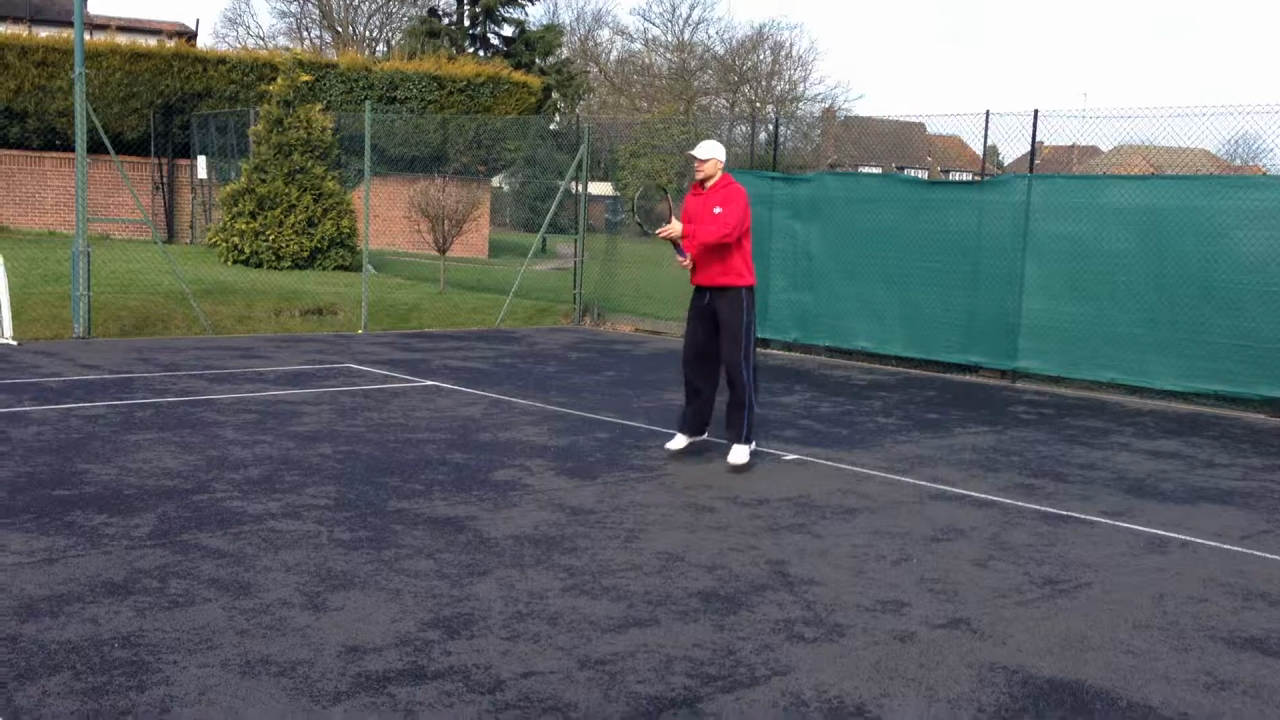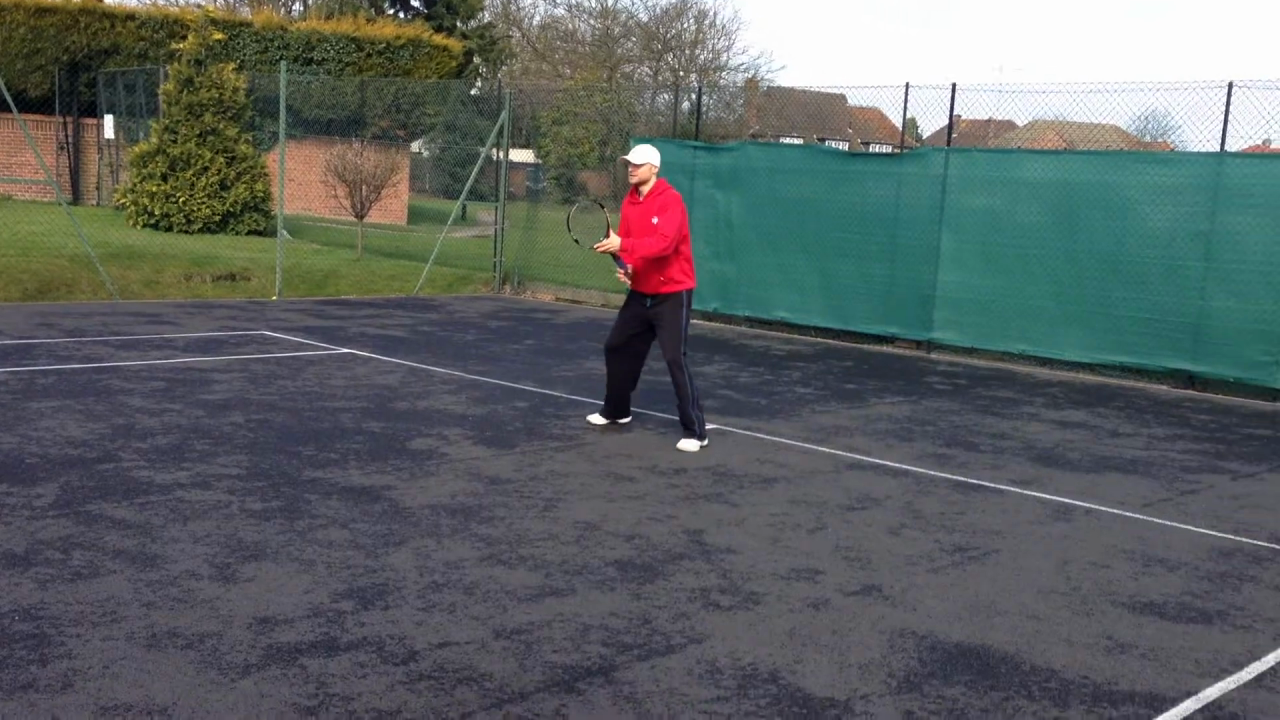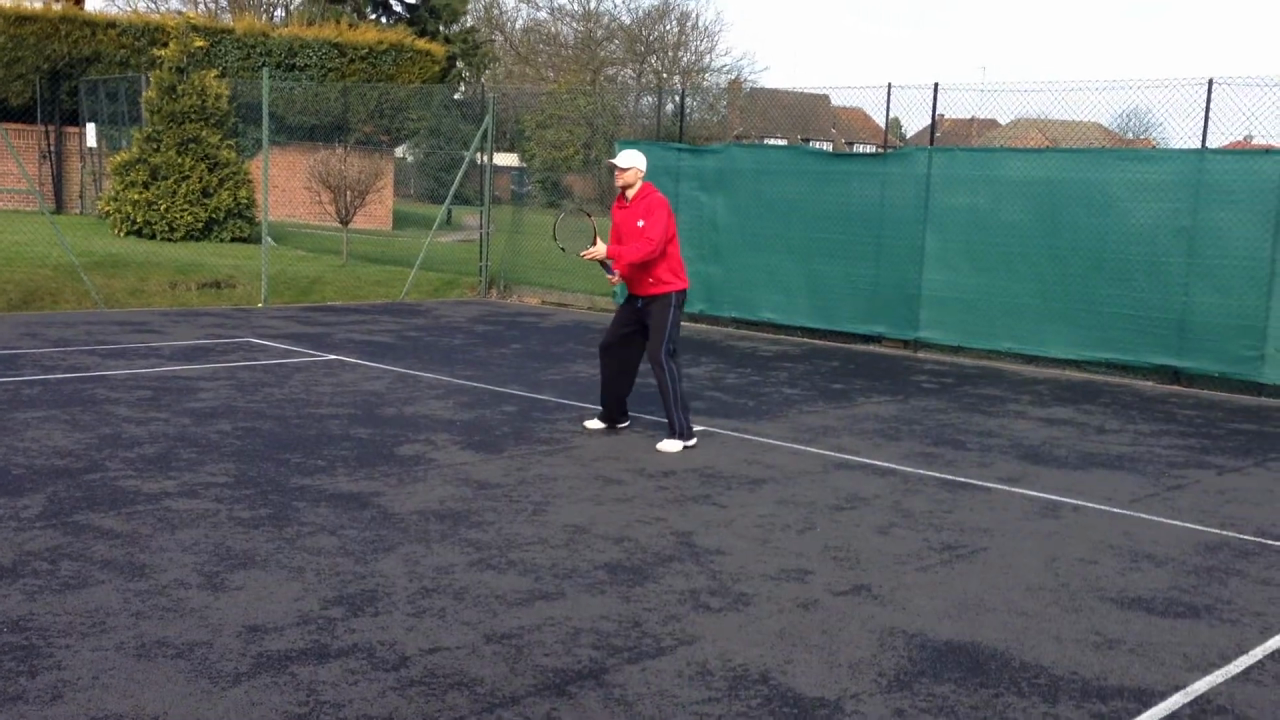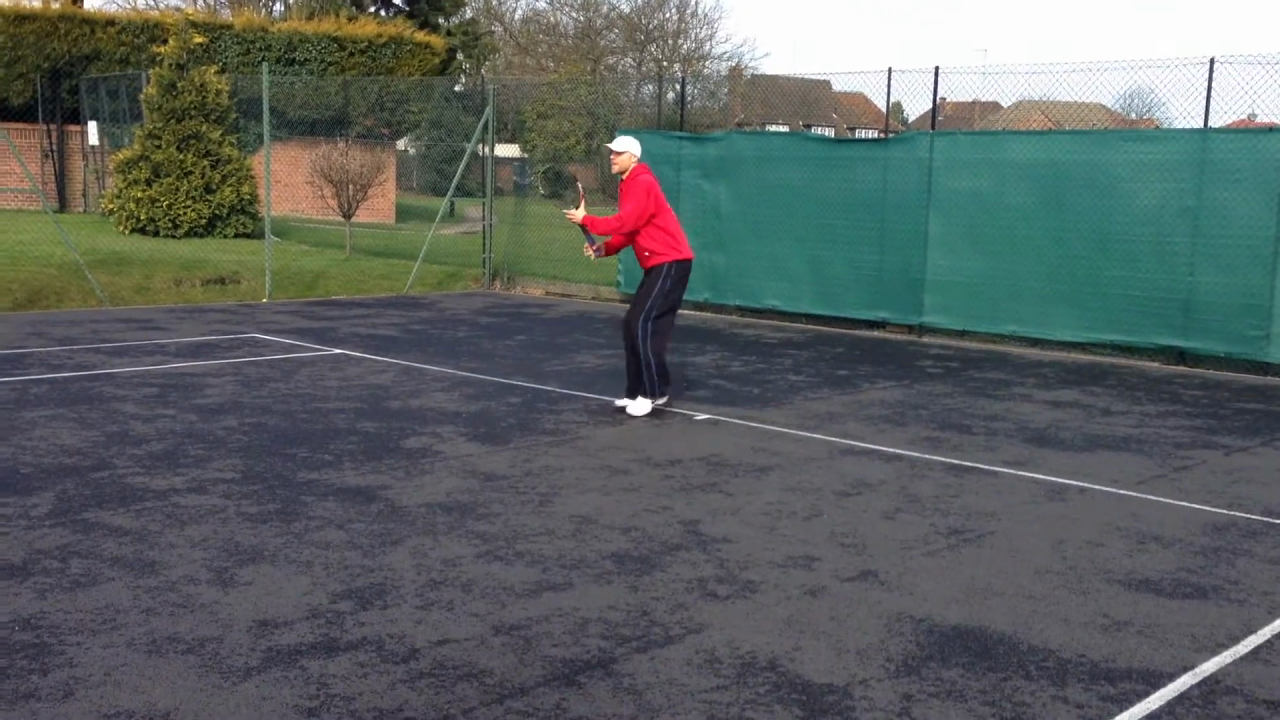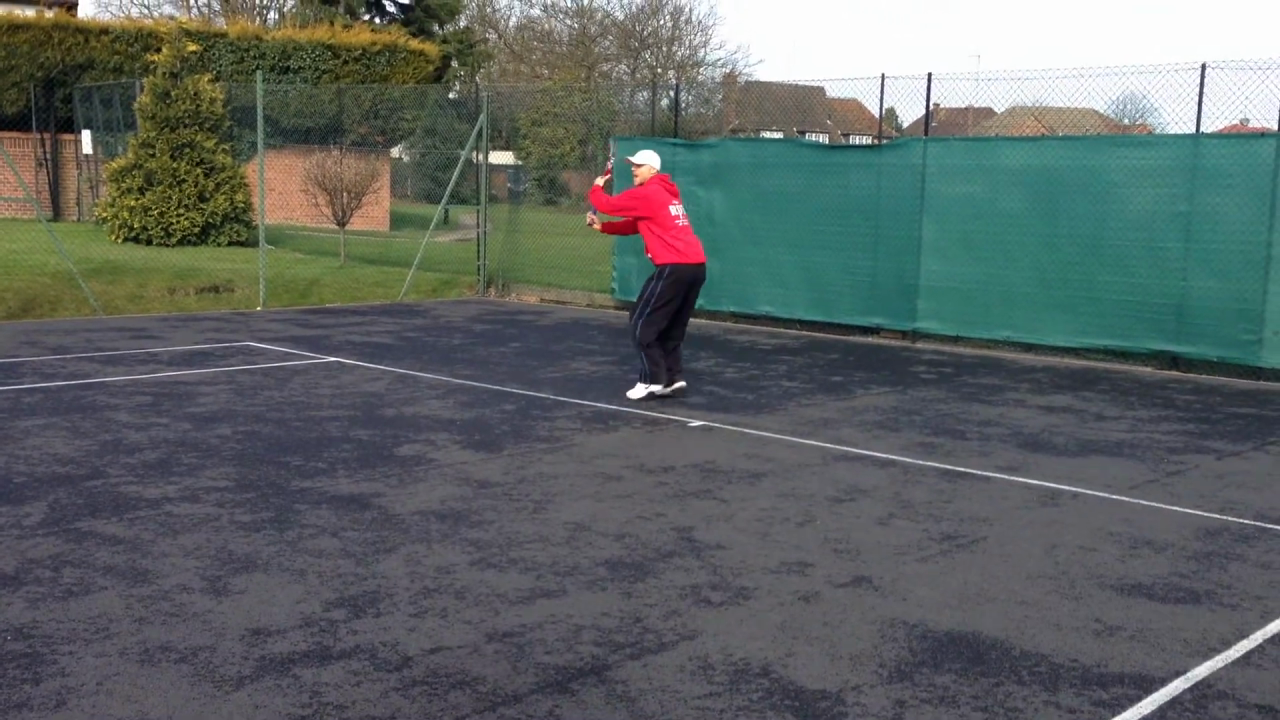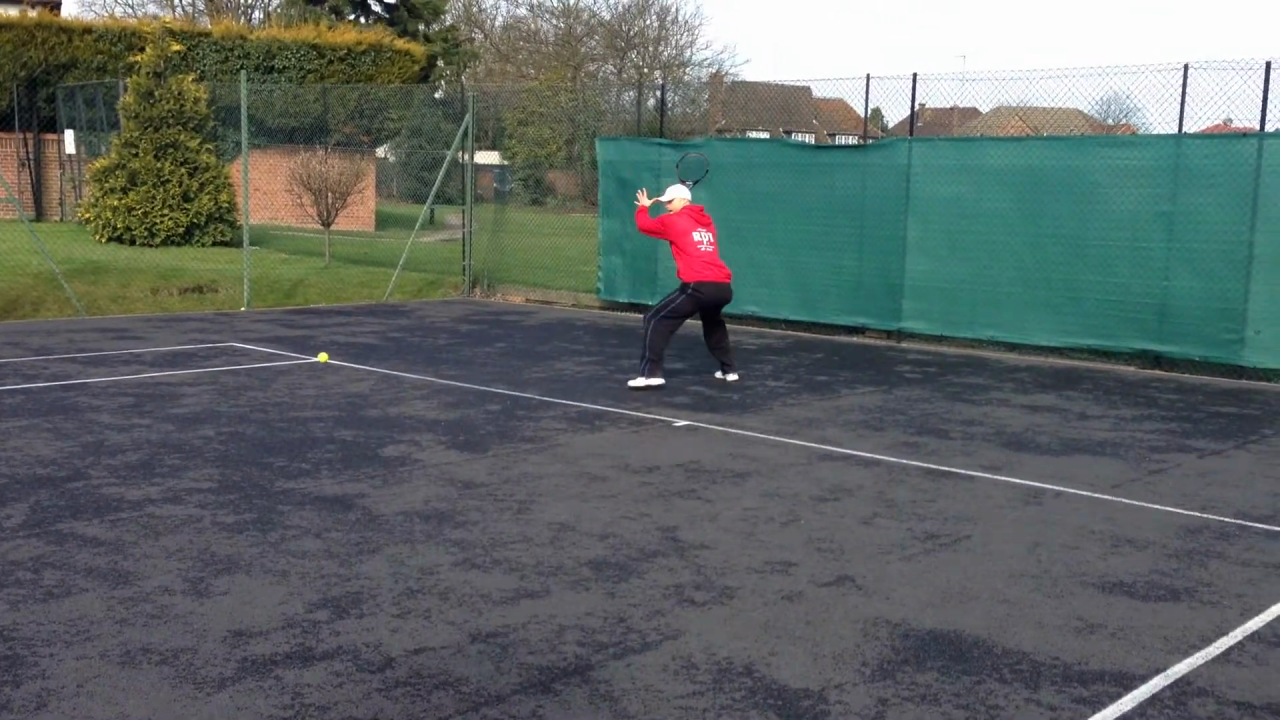
dt=0.5s
person 1, frame 1
left shoulder: (735, 194)
right shoulder: (692, 197)
left elbow: (725, 232)
right elbow: (687, 237)
left wrist: (684, 230)
right wrist: (686, 257)
left hip: (735, 290)
right hip: (702, 290)
left knee: (736, 361)
right knee: (695, 358)
left ankle: (742, 438)
right ankle: (692, 426)
person 1, frame 2
left shoulder: (671, 200)
right shoulder: (629, 202)
left elbow: (664, 243)
right elbow: (625, 242)
left wrist: (622, 244)
right wrist: (625, 267)
left hip: (672, 294)
right hip: (640, 293)
left knee: (675, 358)
right knee: (616, 347)
left ankle: (695, 431)
right ankle: (616, 410)
person 1, frame 3
left shoulder: (656, 203)
right shoulder: (619, 207)
left elbow: (651, 247)
right elbow: (620, 246)
left wrist: (609, 253)
right wrist: (619, 272)
left hip: (667, 293)
right hip: (638, 294)
left knee: (660, 356)
right knee: (612, 348)
left ankle: (681, 432)
right ankle: (613, 415)
person 1, frame 4
left shoulder: (643, 183)
right shoulder: (627, 186)
left elbow: (626, 223)
right elbow: (627, 230)
left wrist: (586, 220)
right wrist: (605, 248)
left hip: (670, 263)
right hip: (657, 265)
left knee: (645, 325)
right knee: (633, 324)
left ankle: (653, 392)
right ankle: (640, 391)
person 1, frame 5
left shoulder: (645, 193)
right shoulder: (667, 194)
left elbow: (607, 206)
right elbow: (633, 223)
left wrist: (596, 188)
right wrist: (602, 226)
left hip: (673, 267)
right hip: (697, 266)
left knee: (642, 320)
right knee: (673, 326)
left ankle: (651, 379)
right ankle: (673, 378)
person 1, frame 6
left shoulder: (672, 221)
right shoulder: (707, 222)
left elbow: (643, 225)
left wrist: (642, 207)
left hip: (698, 287)
right hip: (723, 287)
left knee: (655, 321)
right knee: (714, 326)
left ankle: (650, 373)
right ankle: (729, 370)
